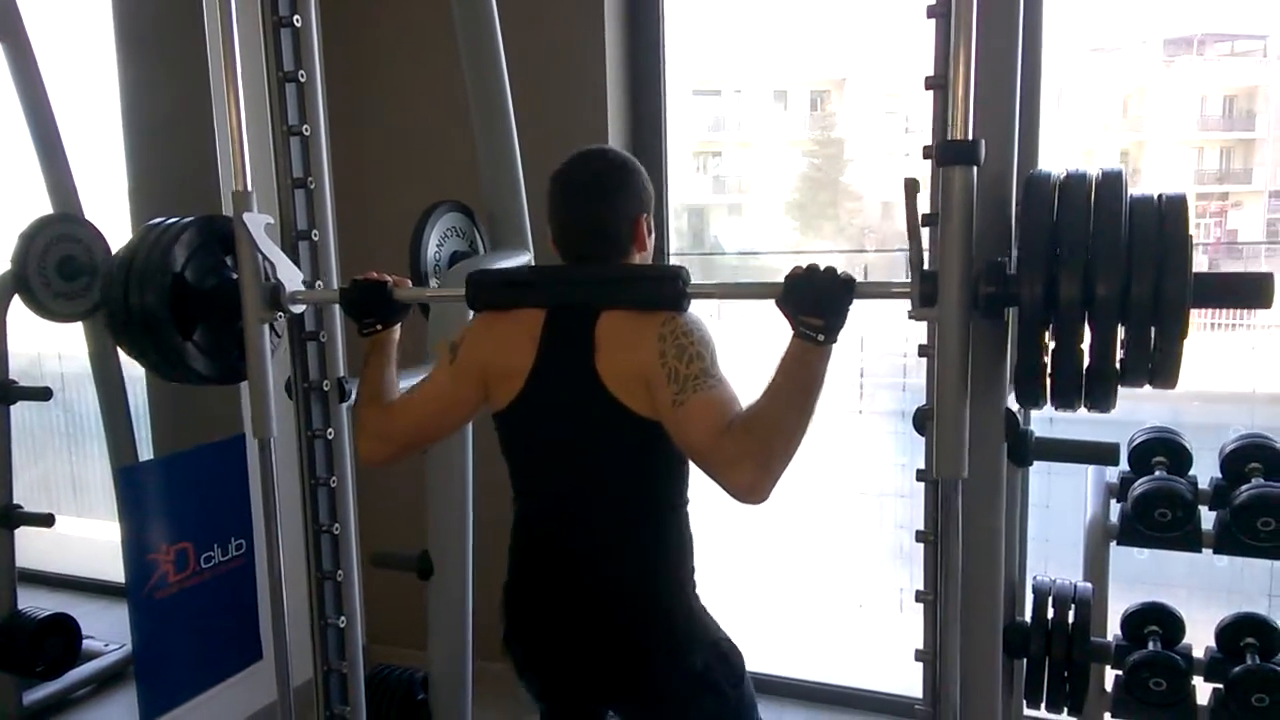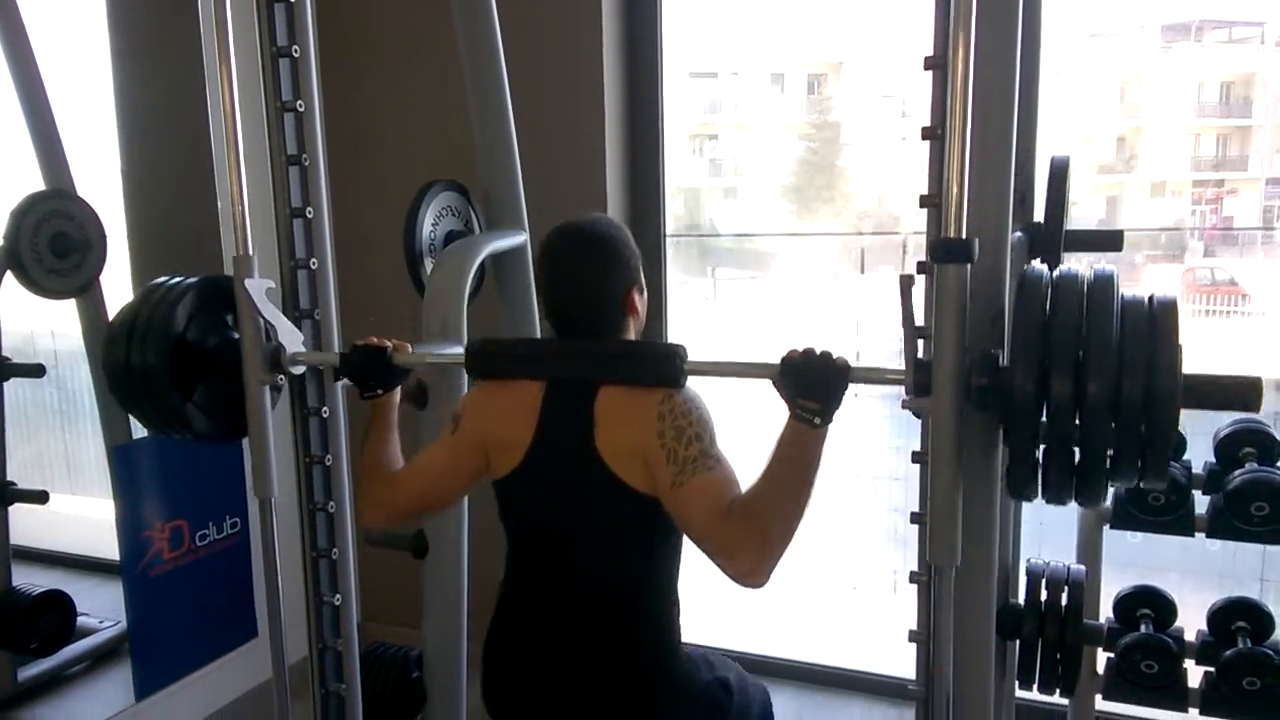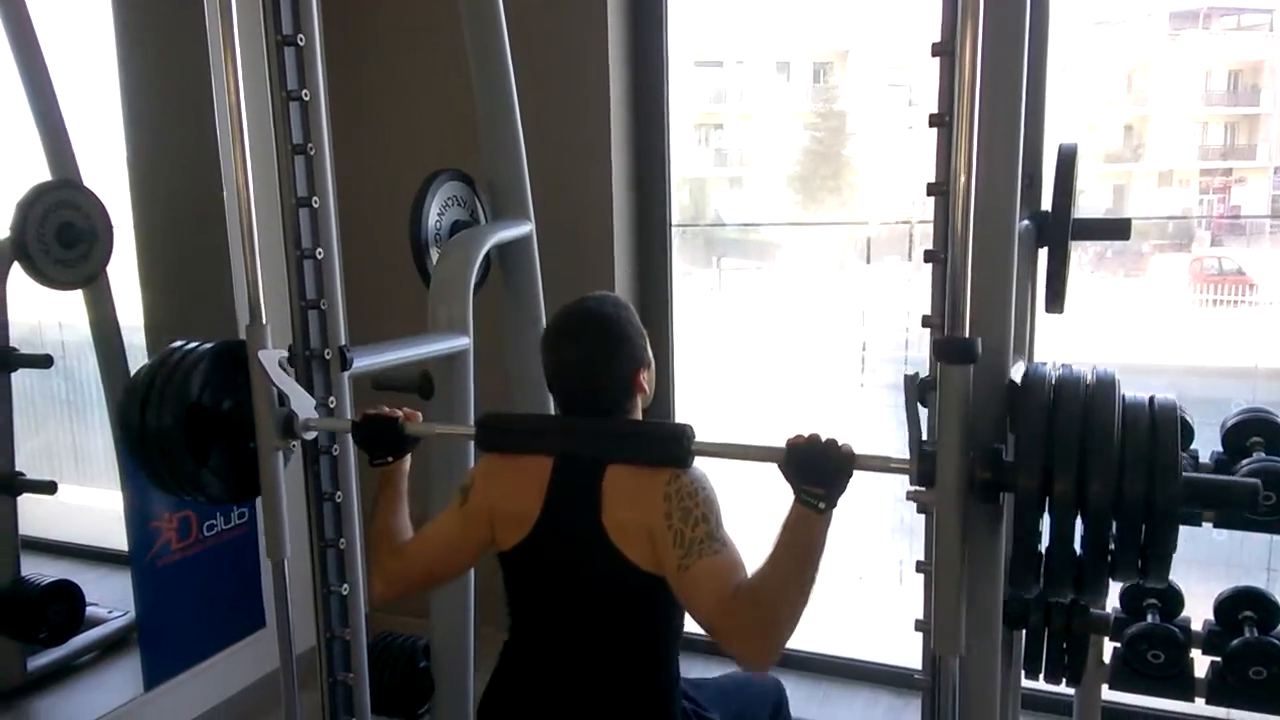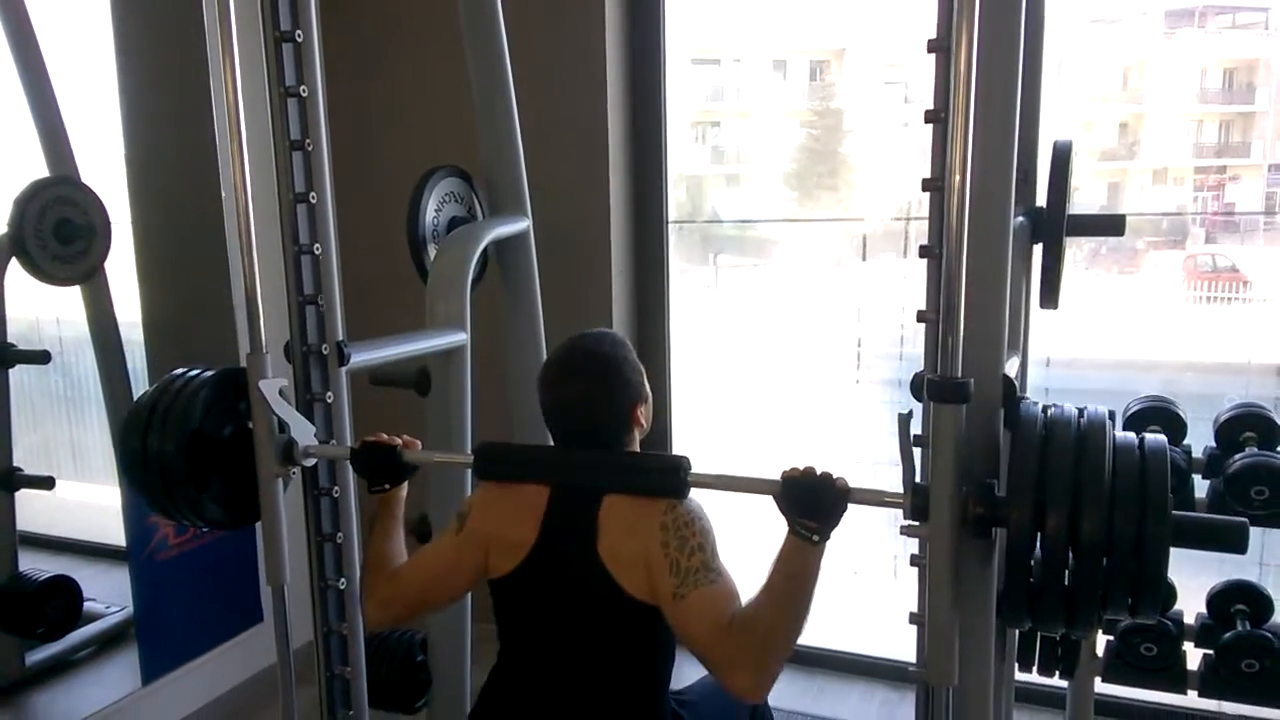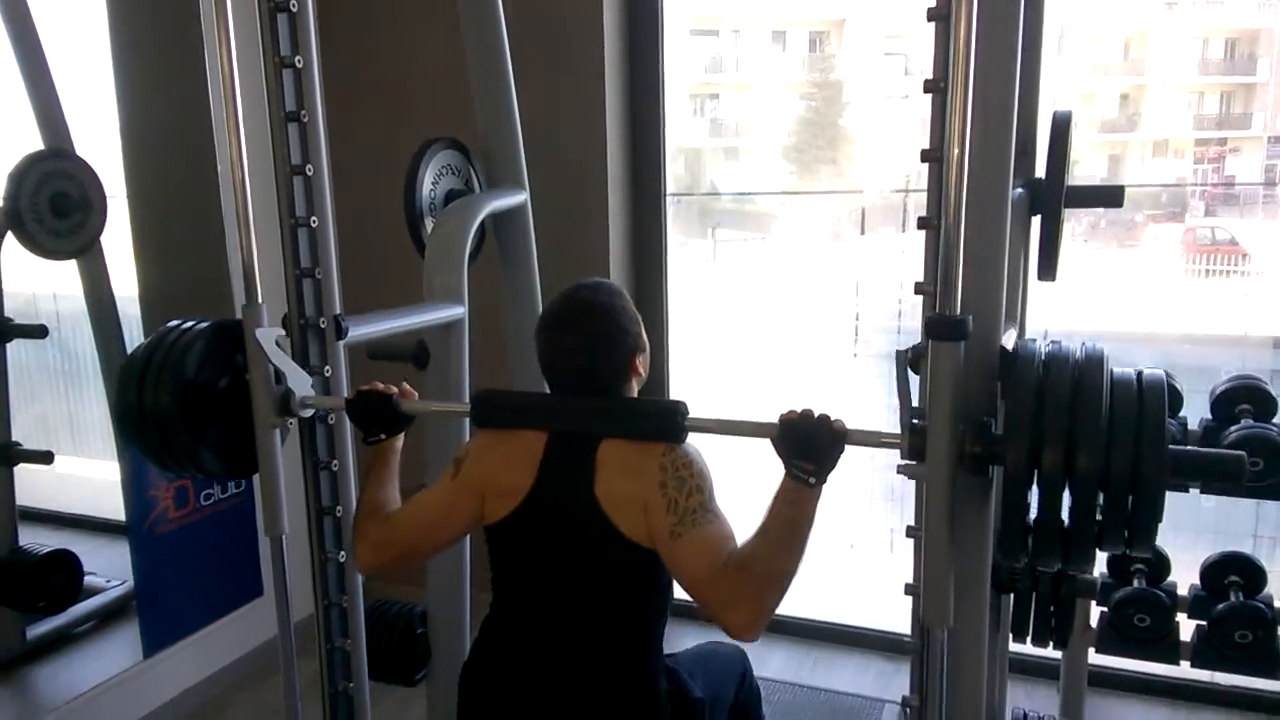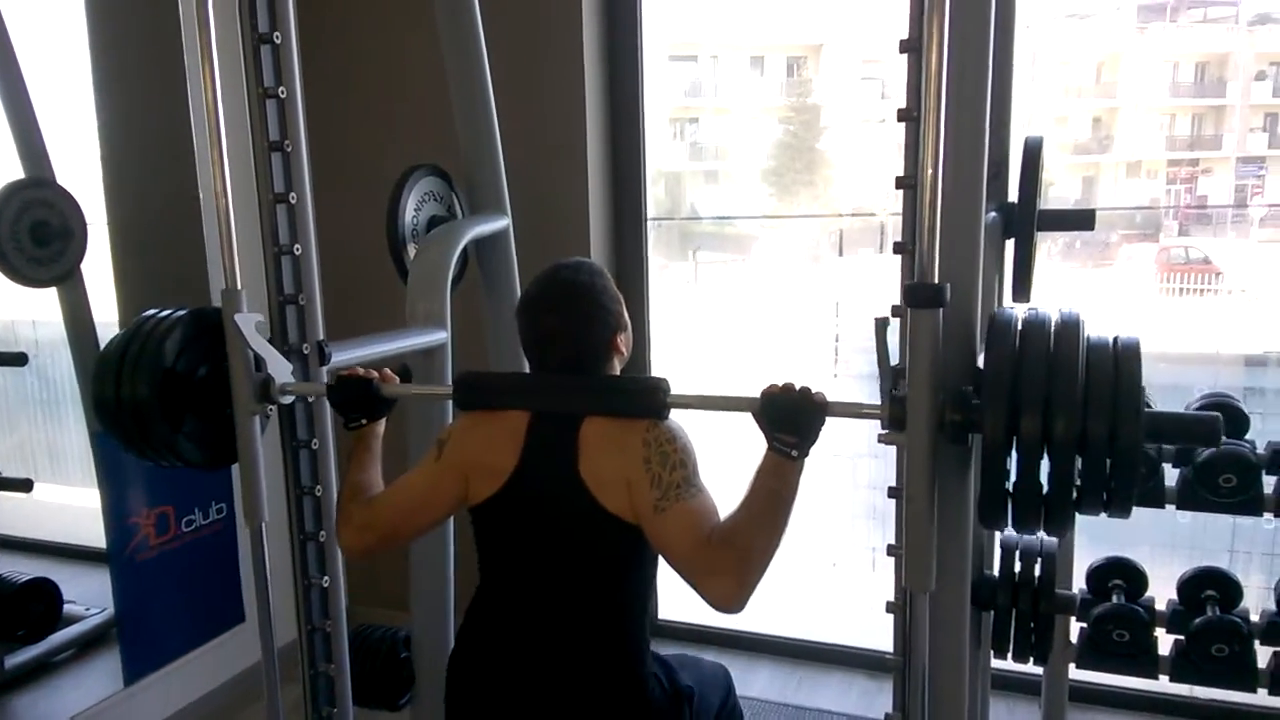
dt=0.3s
person 1, frame 1
left shoulder: (497, 332)
right shoulder: (658, 332)
left elbow: (377, 438)
right elbow: (747, 470)
left wrist: (381, 330)
right wrist: (811, 336)
left hip: (538, 624)
right hip: (650, 632)
person 1, frame 2
left shoulder: (497, 400)
right shoulder: (658, 406)
left elbow: (382, 505)
right elbow: (746, 552)
left wrist: (383, 396)
right wrist: (808, 415)
person 1, frame 3
left shoulder: (504, 474)
right shoulder: (664, 487)
left elbow: (389, 578)
right elbow: (753, 642)
left wrist: (393, 462)
right wrist: (812, 503)
person 1, frame 4
left shoulder: (499, 502)
right shoulder: (661, 518)
left elbow: (381, 605)
right elbow: (745, 673)
left wrist: (391, 489)
right wrist: (806, 535)
person 1, frame 5
left shoulder: (496, 450)
right shoulder: (659, 462)
left elbow: (374, 549)
right elbow: (741, 610)
left wrist: (385, 440)
right wrist: (802, 478)
right knee: (727, 669)
person 1, frame 6
left shoulder: (479, 432)
right shoulder: (642, 440)
left elbow: (359, 531)
right elbow: (725, 582)
left wrist: (367, 424)
right wrist: (785, 452)
